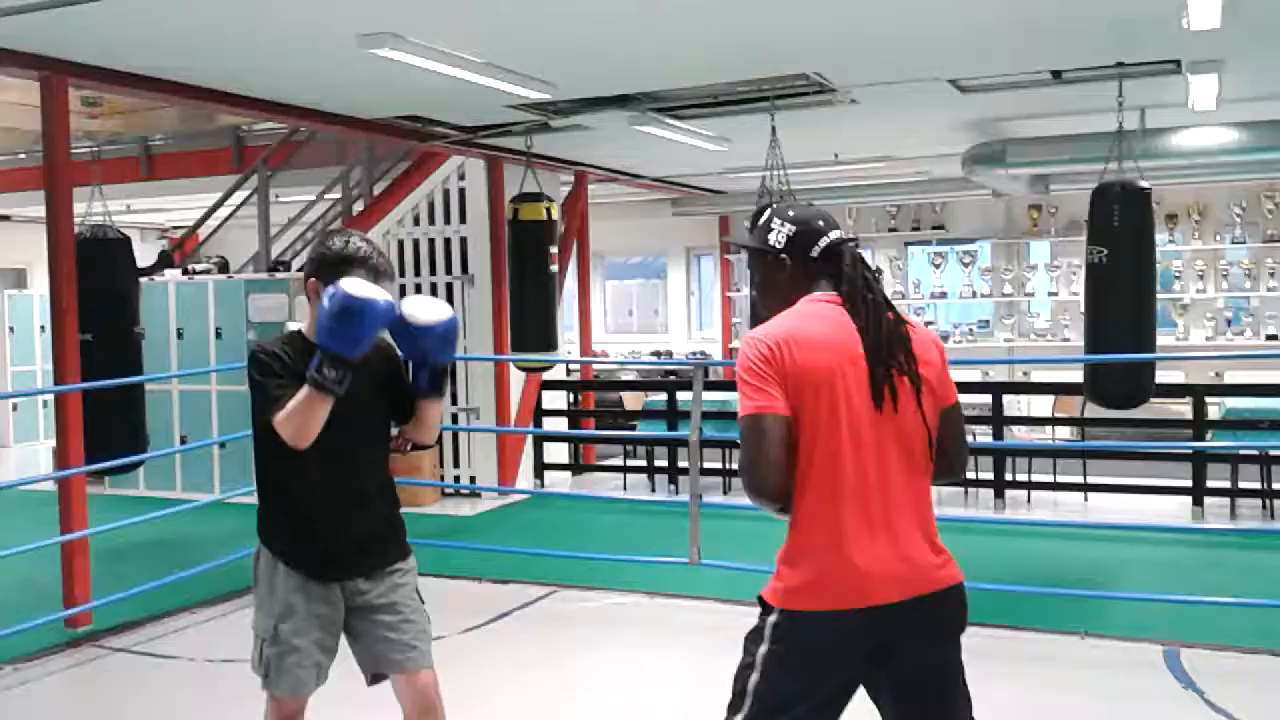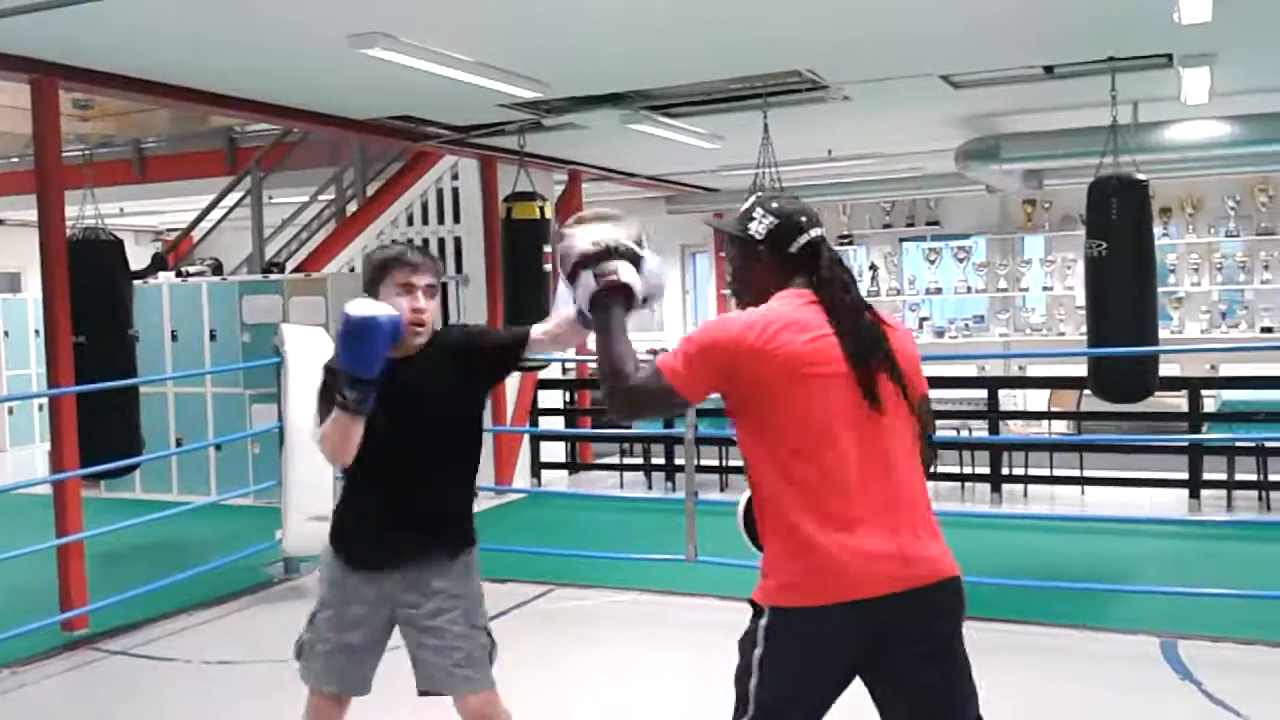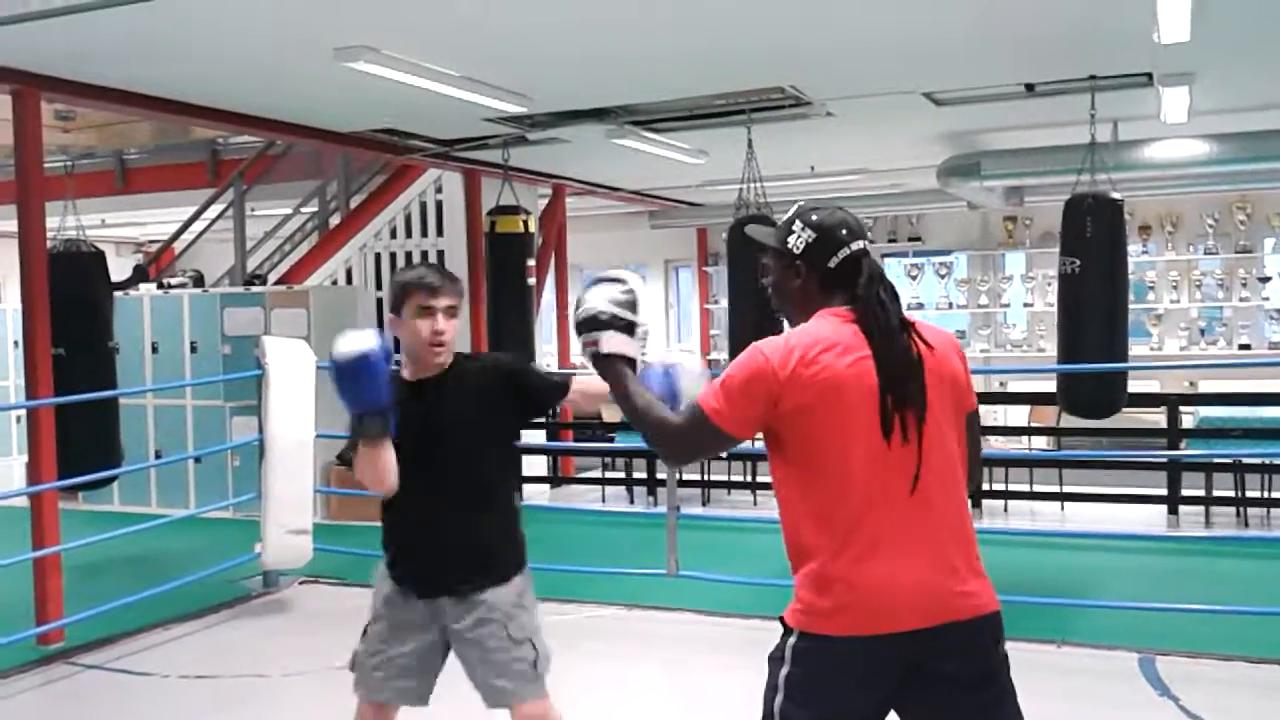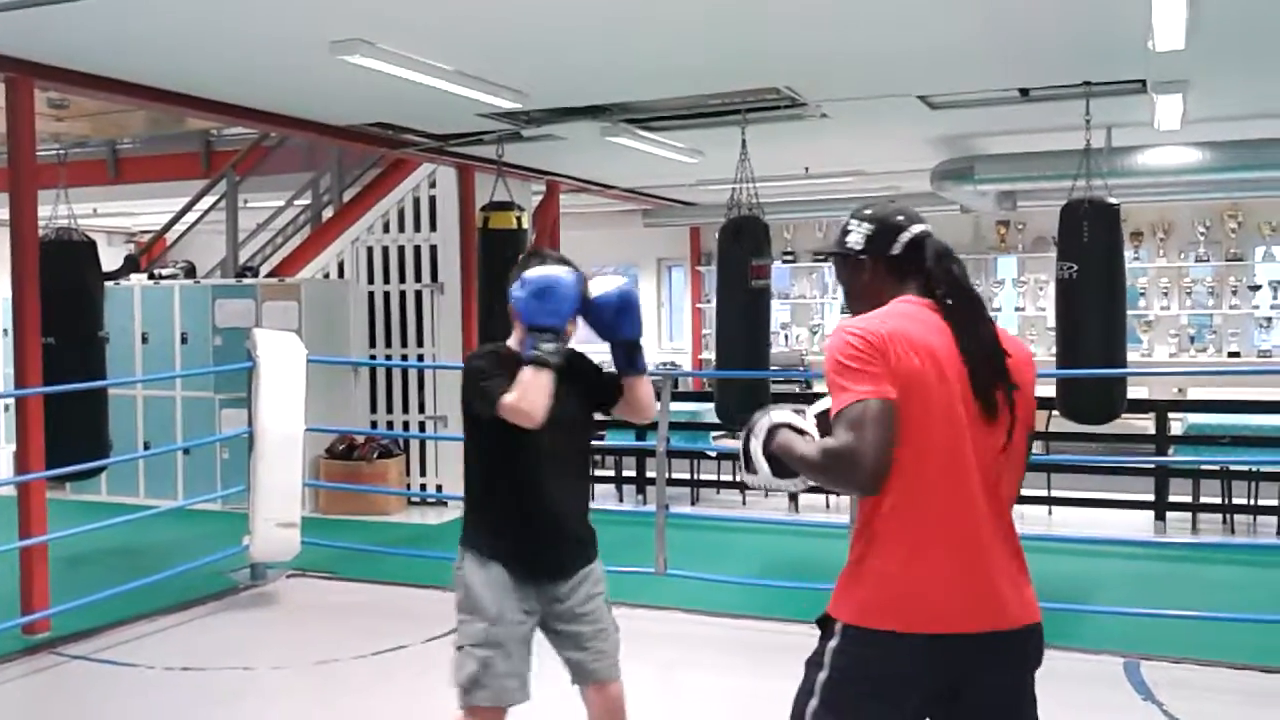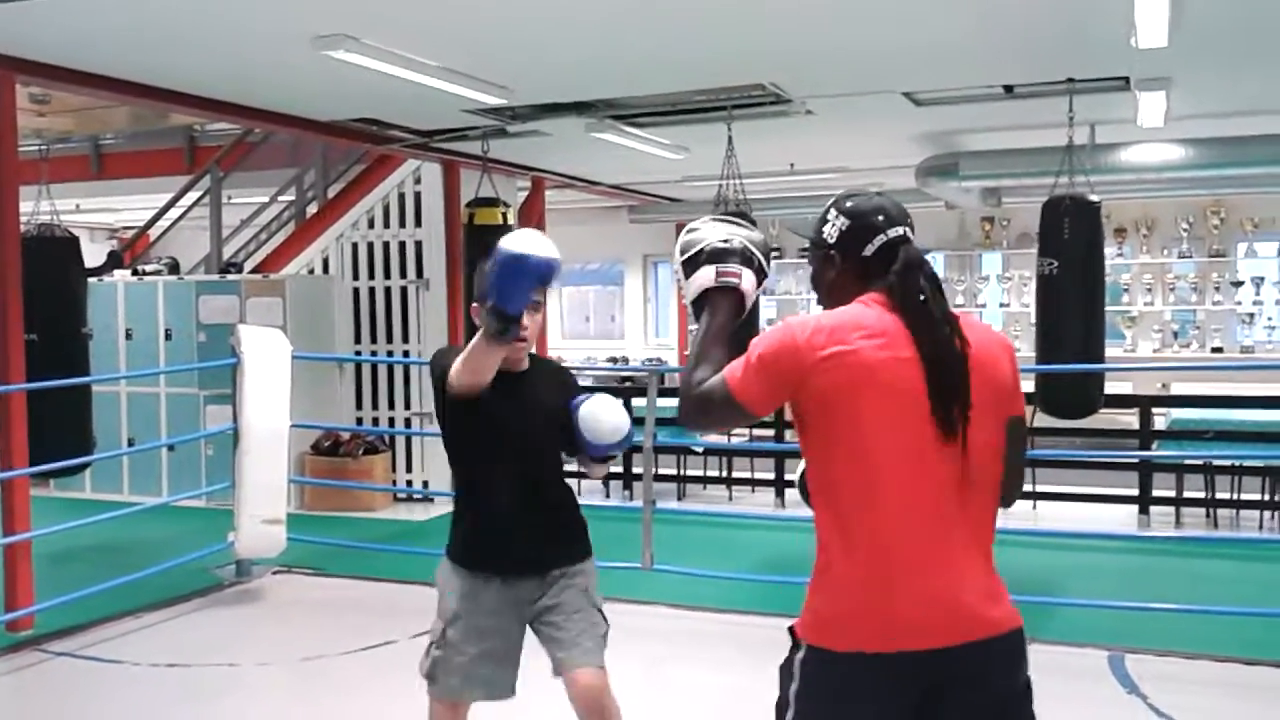
dt=1s
person 1, frame 1
left shoulder: (770, 344)
right shoulder: (917, 340)
left elbow: (765, 480)
right elbow: (952, 461)
left wrist: (794, 494)
left hip: (818, 600)
right hip: (926, 589)
person 1, frame 2
left shoulder: (744, 337)
right shoulder: (890, 333)
left elbow: (627, 396)
left wrist: (608, 301)
left hip: (816, 596)
right hip: (921, 584)
person 1, frame 3
left shoulder: (779, 364)
right shoulder: (943, 348)
left elbow: (676, 444)
right elbow: (968, 469)
left wrist: (613, 361)
left hip: (845, 625)
right hip: (960, 613)
person 1, frame 4
left shoulder: (863, 338)
right shoulder: (1009, 353)
left elbow: (861, 466)
left wrist: (783, 442)
left hip: (887, 621)
right hip: (1003, 620)
person 1, frame 5
left shoulder: (806, 343)
right shoulder: (991, 347)
left elbow: (696, 408)
right elbow: (1005, 488)
left wrist: (717, 302)
left hip: (854, 640)
right hip: (981, 634)
person 2, frame 1
left shoulder: (380, 355)
right shoulder: (272, 358)
left elbow: (422, 431)
right elbow: (297, 434)
left wrist: (433, 369)
right wrist: (335, 360)
left hip: (381, 555)
right hip: (299, 560)
person 2, frame 2
left shoulder: (462, 350)
right shoulder: (343, 370)
left elbow: (545, 340)
right elbow: (338, 454)
right wrist: (356, 383)
left hip: (440, 561)
right hip: (357, 561)
person 2, frame 3
left shoulder: (495, 376)
right shoulder: (375, 392)
left elbow: (576, 392)
right elbow: (380, 484)
right wrist: (371, 417)
left hip: (492, 580)
right hip: (409, 583)
person 2, frame 4
left shoulder: (575, 368)
right shoulder: (486, 364)
left elbow: (644, 411)
right elbow: (525, 412)
left wrist: (626, 343)
right wrist: (542, 336)
left hip: (572, 561)
right hip: (499, 563)
person 2, frame 5
left shoulder: (557, 380)
right shoulder: (449, 368)
left elbow: (589, 461)
right elbow: (469, 377)
left wrist: (598, 445)
right wrist: (497, 328)
left hip: (560, 564)
right hip: (478, 570)
